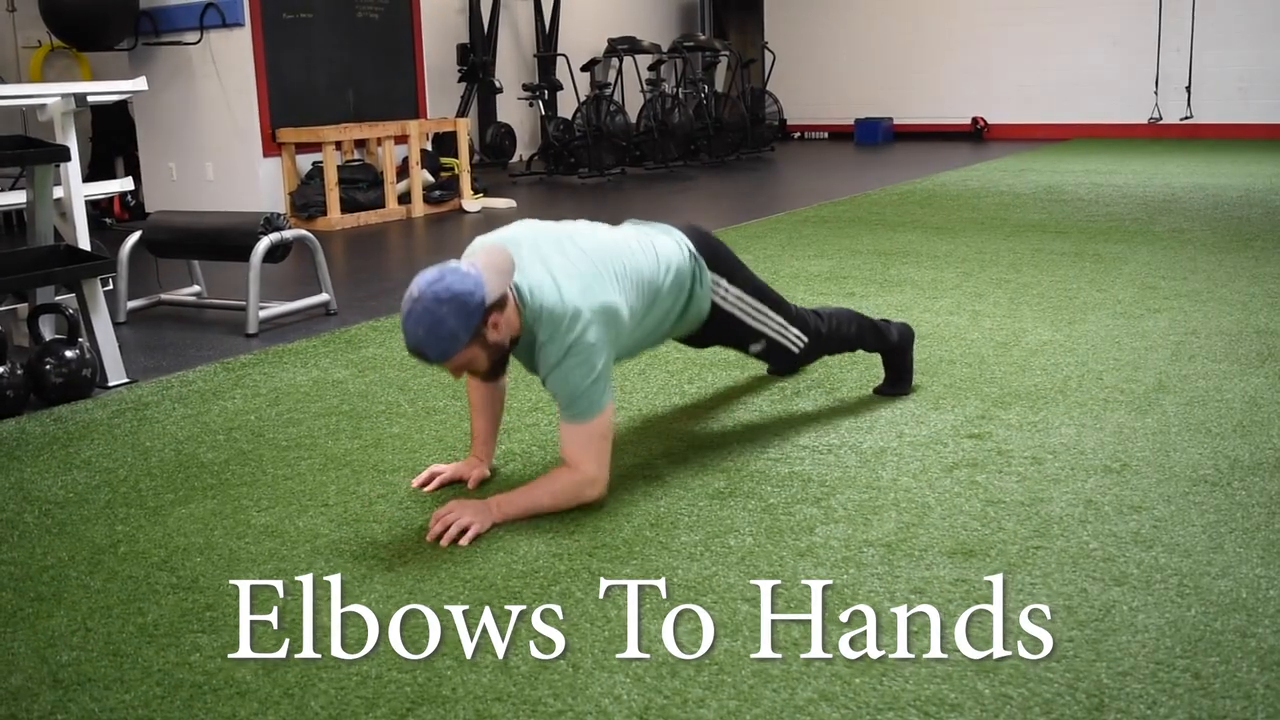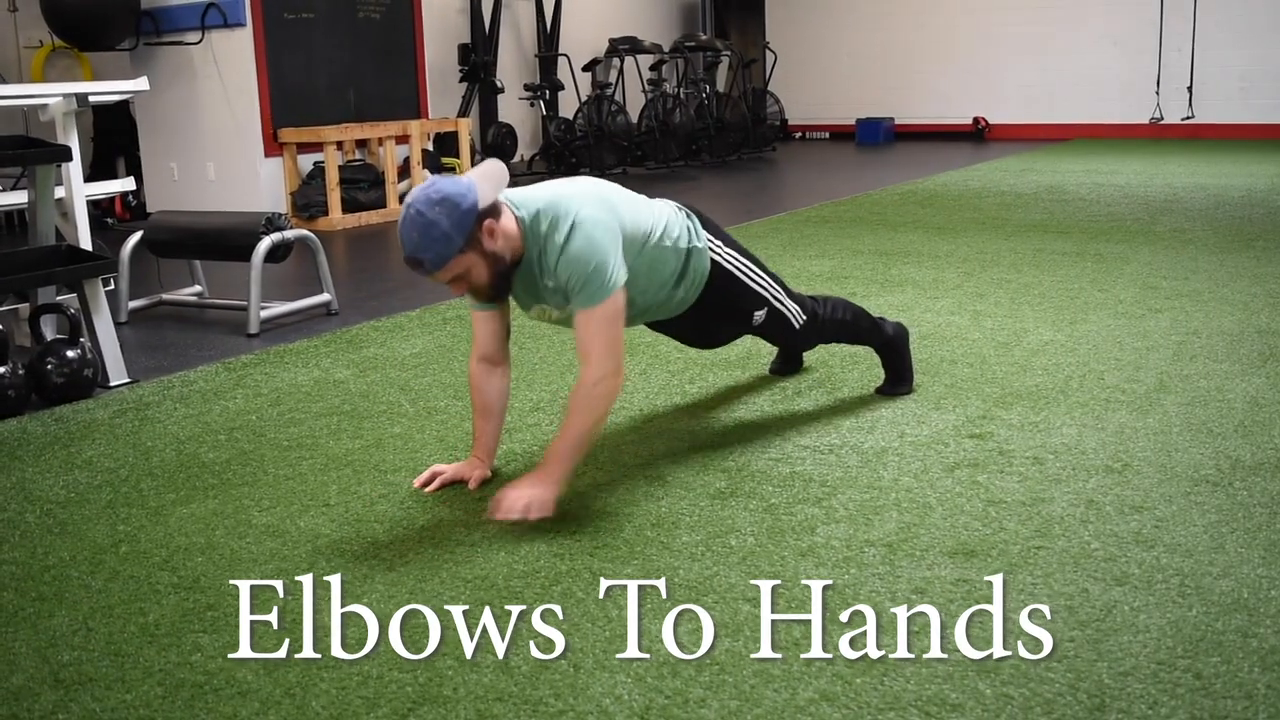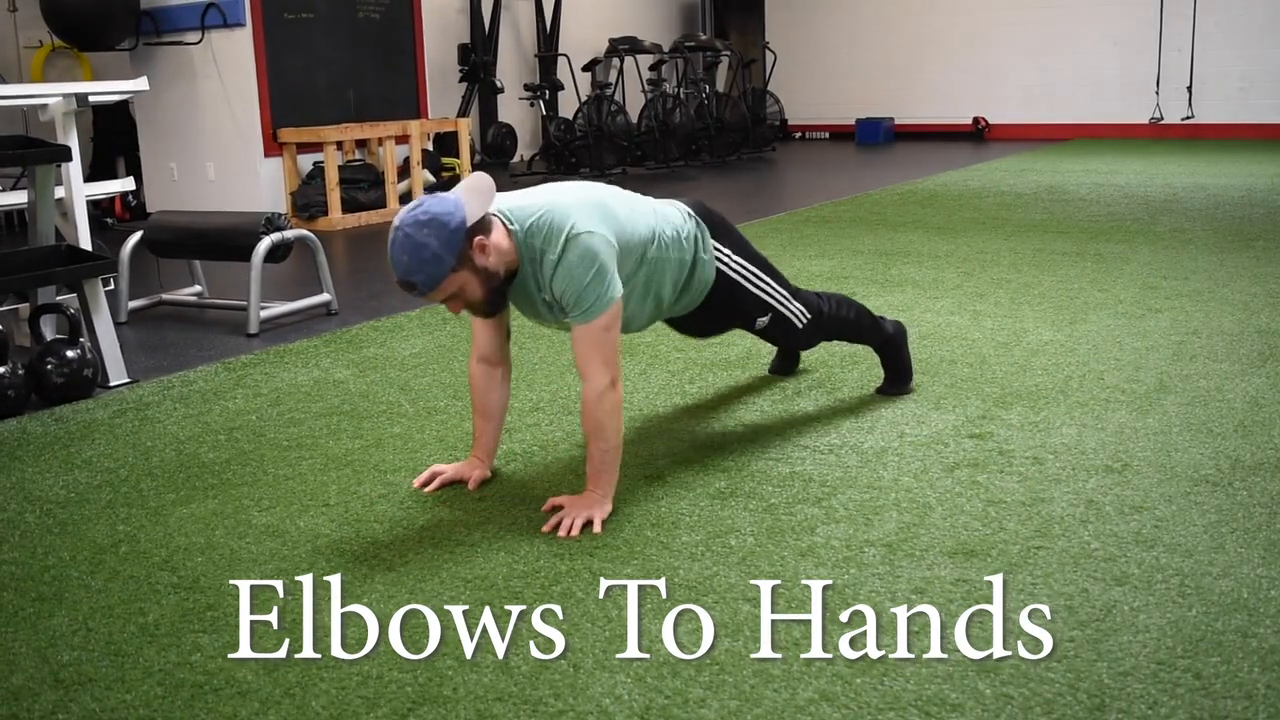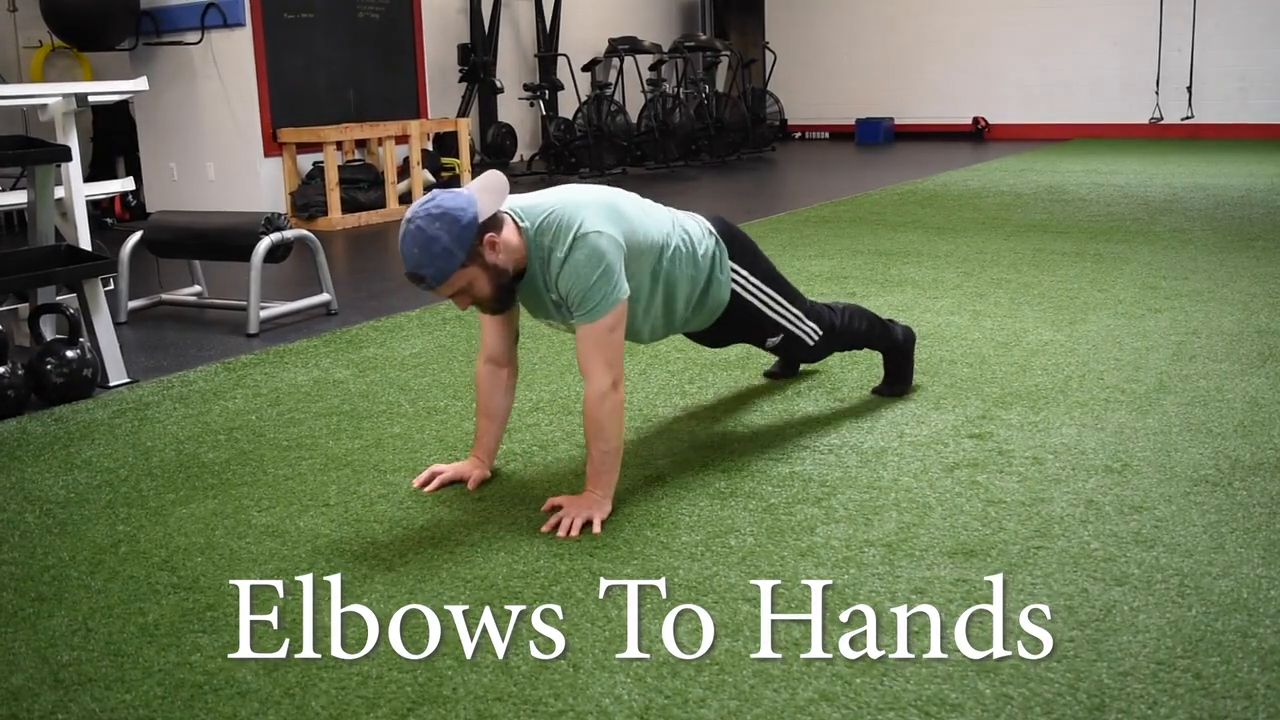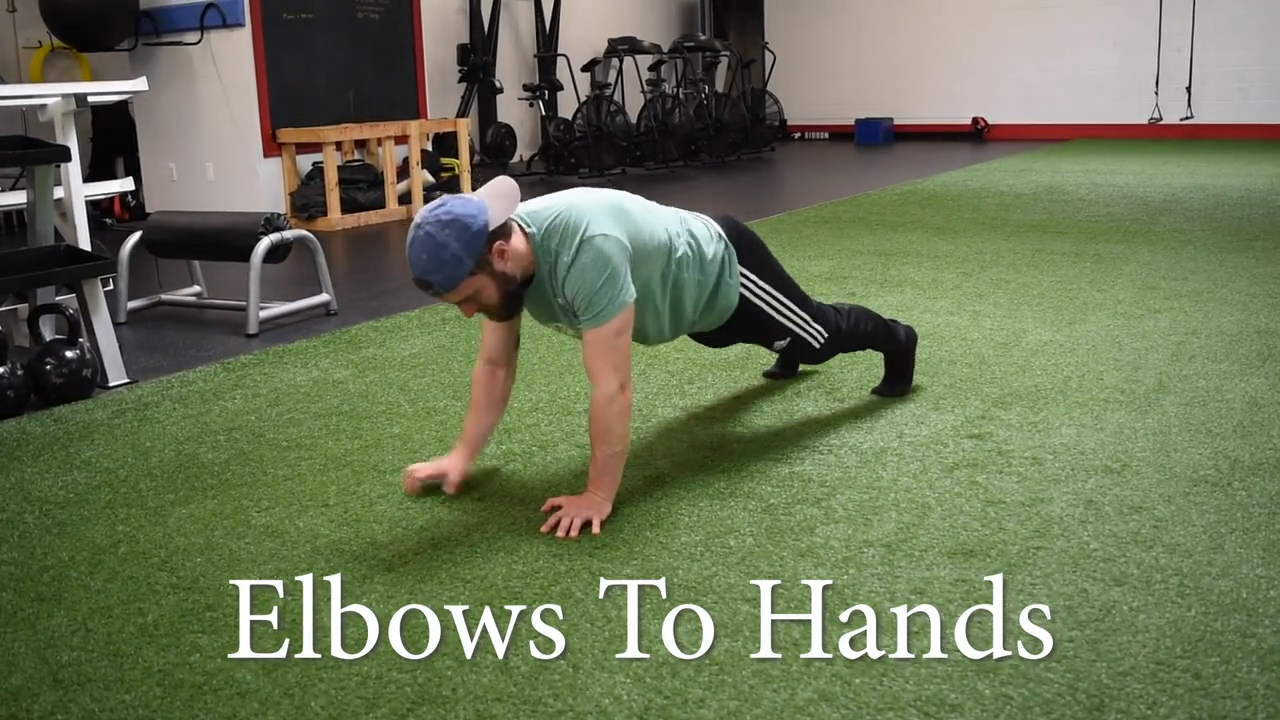
dt=0.3s
person 1, frame 1
left shoulder: (571, 329)
right shoulder: (479, 274)
left elbow: (590, 479)
right elbow: (487, 373)
left wrist: (494, 509)
right wrist: (478, 459)
left hip: (695, 275)
right hip: (646, 254)
left knee: (802, 337)
left ankle: (890, 339)
right ankle: (779, 348)
person 1, frame 2
left shoulder: (577, 234)
right shoulder: (481, 236)
left elbow: (604, 372)
right elbow: (489, 360)
left wrist: (548, 478)
right wrist: (479, 458)
left hip: (693, 259)
left knee: (799, 320)
right knee: (724, 333)
left ankle: (886, 337)
right ankle: (790, 352)
person 1, frame 3
left shoulder: (573, 245)
right shoulder: (477, 246)
left elbow: (602, 382)
right elbow: (489, 361)
left wrist: (598, 495)
right wrist: (480, 459)
left hip: (700, 254)
right hip: (664, 280)
left knee: (803, 318)
right knee: (735, 328)
left ankle: (886, 336)
right ankle: (788, 352)
person 1, frame 4
left shoulder: (581, 244)
right shoulder: (489, 247)
left elbow: (604, 383)
right elbow: (497, 362)
left wrist: (598, 496)
right wrist: (480, 459)
left hip: (715, 269)
right hip: (679, 287)
left knee: (813, 334)
left ankle: (893, 340)
right ankle: (789, 355)
person 1, frame 5
left shoulder: (586, 250)
right shoulder: (500, 266)
left elbow: (611, 387)
right elbow: (493, 364)
left wrist: (599, 497)
right wrist: (462, 455)
left hip: (721, 272)
right hip: (688, 299)
left knee: (821, 337)
right knee: (747, 337)
left ankle: (896, 343)
right ankle: (789, 357)
